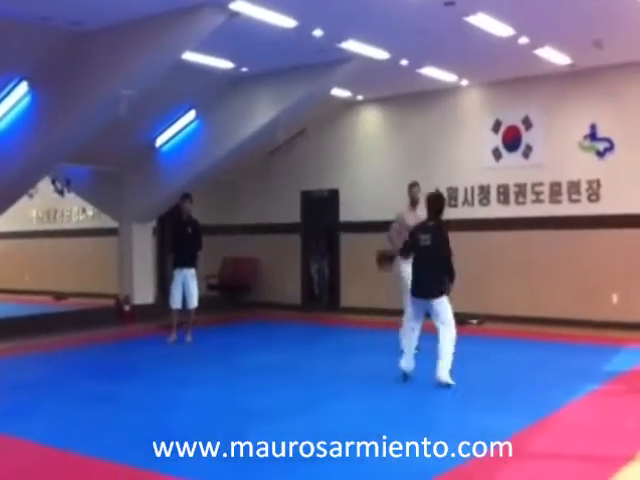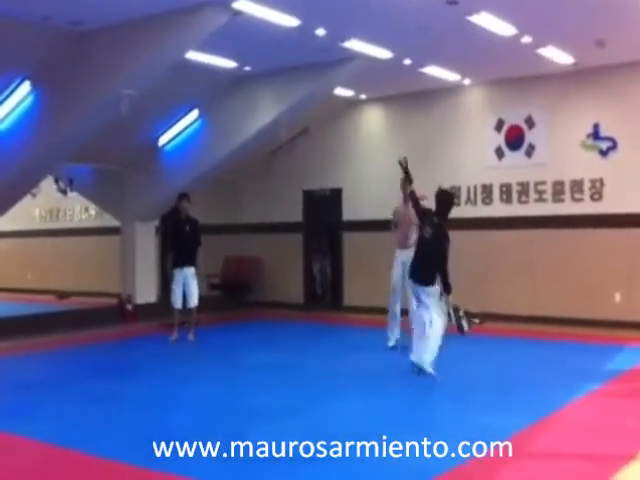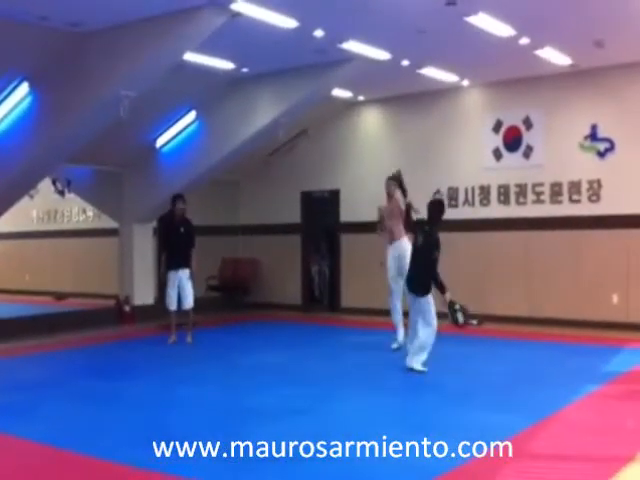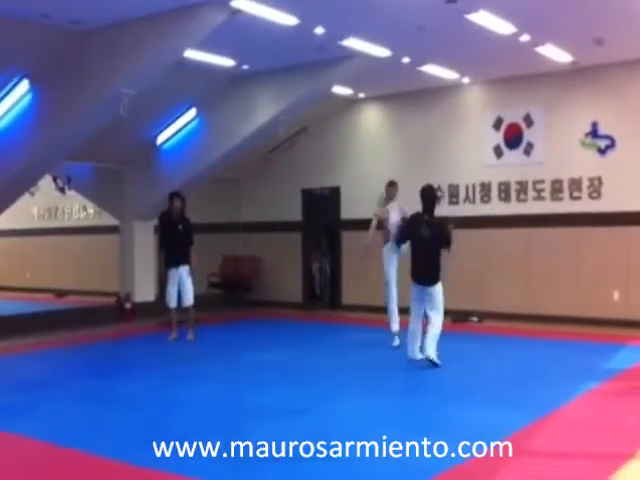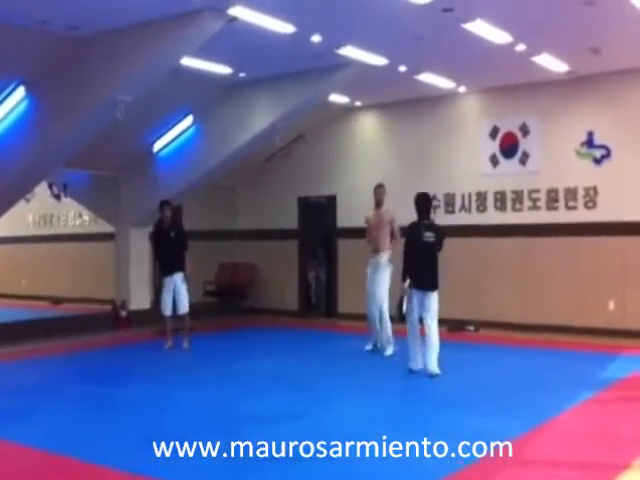
dt=0.3s
person 1, frame 1
left shoulder: (417, 230)
right shoulder: (441, 234)
left elbow: (405, 252)
right elbow: (447, 262)
left wrist: (400, 254)
right wrist: (450, 281)
left hip: (417, 291)
right hip: (436, 292)
left knee: (413, 326)
right knee: (447, 330)
left ankle: (407, 365)
right ankle: (443, 374)
person 1, frame 2
left shoulder: (426, 216)
right shoulder: (442, 234)
left elbow: (414, 201)
right elbow: (441, 266)
left wrist: (407, 176)
right wrist: (448, 290)
left hip: (414, 276)
right hip: (427, 281)
left knee: (421, 315)
right knee: (437, 320)
left ankle: (418, 356)
right ankle: (424, 359)
person 1, frame 3
left shoulder: (420, 229)
right shoulder: (433, 239)
right elbow: (432, 271)
right wrist: (444, 292)
left hip: (411, 283)
right hip: (422, 287)
left knee: (416, 322)
right knee: (429, 325)
left ankle: (413, 356)
right ankle: (414, 360)
person 1, frame 4
left shoulder: (413, 220)
right shoulder: (438, 226)
left elbow: (400, 240)
right elbow: (446, 244)
left wrist: (399, 236)
right wrist: (448, 231)
left hip: (416, 276)
right hip: (432, 278)
left knee: (416, 313)
right knee: (436, 314)
left ankle: (414, 351)
right ankle: (430, 350)
person 1, frame 5
left shoulder: (412, 229)
right shoulder: (437, 230)
left elbow: (407, 256)
left wrist: (405, 280)
left hip: (416, 284)
right hip: (431, 284)
left knee: (413, 322)
right knee: (431, 324)
left ankle: (416, 363)
right ankle: (432, 365)
person 2, frame 1
left shoulder: (422, 215)
right shoulder: (402, 214)
right elbow: (391, 235)
right wrist: (398, 250)
right hip: (404, 260)
right knee: (410, 297)
left ankle: (407, 336)
person 2, frame 2
right shoulder: (397, 211)
right wrist: (397, 240)
left hip: (413, 253)
right hip: (399, 253)
left knee: (413, 295)
right knee: (395, 293)
right ankle: (393, 335)
person 2, frame 3
left shoulder: (401, 203)
right shoulder: (382, 209)
left elbow: (408, 219)
left hip: (404, 244)
right hip: (391, 248)
right knee: (394, 291)
right ankle: (400, 334)
person 2, frame 4
left shoulder: (400, 209)
right shoulder: (379, 213)
right elbow: (371, 230)
right wrist: (368, 245)
left hip: (398, 242)
right hip: (388, 248)
right knee: (390, 287)
right ankle: (395, 330)
person 2, frame 5
left shoulder: (389, 215)
right shoulder: (369, 217)
left elbow: (396, 235)
left wrist: (389, 252)
right wrist: (371, 246)
left hip: (384, 259)
right hip: (373, 259)
left knee: (382, 300)
right knee: (371, 301)
left ankle: (388, 343)
right ankle: (376, 339)
person 3, frame 1
left shoulder: (195, 224)
right shoulder: (175, 224)
left elbow: (198, 248)
right elbow: (172, 247)
left wrist: (196, 266)
right wrist: (172, 265)
left hip: (190, 268)
right hip: (177, 268)
left knee: (192, 303)
right knee: (174, 302)
left ankle: (189, 333)
right ankle: (174, 333)
person 3, frame 2
left shoulder: (193, 223)
right shoulder: (174, 223)
left elbow: (197, 246)
right elbow: (171, 247)
left wrist: (196, 265)
right wrist: (171, 265)
left hip: (190, 267)
right hip: (177, 267)
left knee: (192, 301)
right knee: (176, 301)
left ankle: (192, 331)
right ankle: (175, 331)
person 3, frame 3
left shoulder: (187, 224)
right shoulder: (166, 225)
left elbow: (191, 248)
right elbow: (163, 249)
left wrist: (191, 267)
right wrist: (163, 269)
left hip: (184, 269)
right hip: (171, 269)
left knee: (188, 303)
right knee: (171, 304)
left ankle: (189, 333)
right ankle: (173, 334)
person 3, frame 4
left shoulder: (185, 221)
right shoulder: (165, 223)
left elbow: (190, 244)
right elbow: (163, 247)
left wrist: (191, 264)
right wrist: (164, 266)
left hip: (184, 266)
right hip: (171, 267)
left knee: (188, 300)
right knee: (171, 301)
left ankle: (191, 330)
right ankle: (174, 331)
person 3, frame 5
left shoulder: (178, 229)
right shoulder: (157, 233)
left elbow: (184, 251)
right elbow: (157, 256)
left wrist: (185, 270)
right wrist: (159, 276)
left hip: (178, 273)
right hip: (166, 275)
left knee: (183, 308)
right knee: (166, 309)
left ankle: (186, 338)
right ankle: (169, 339)
